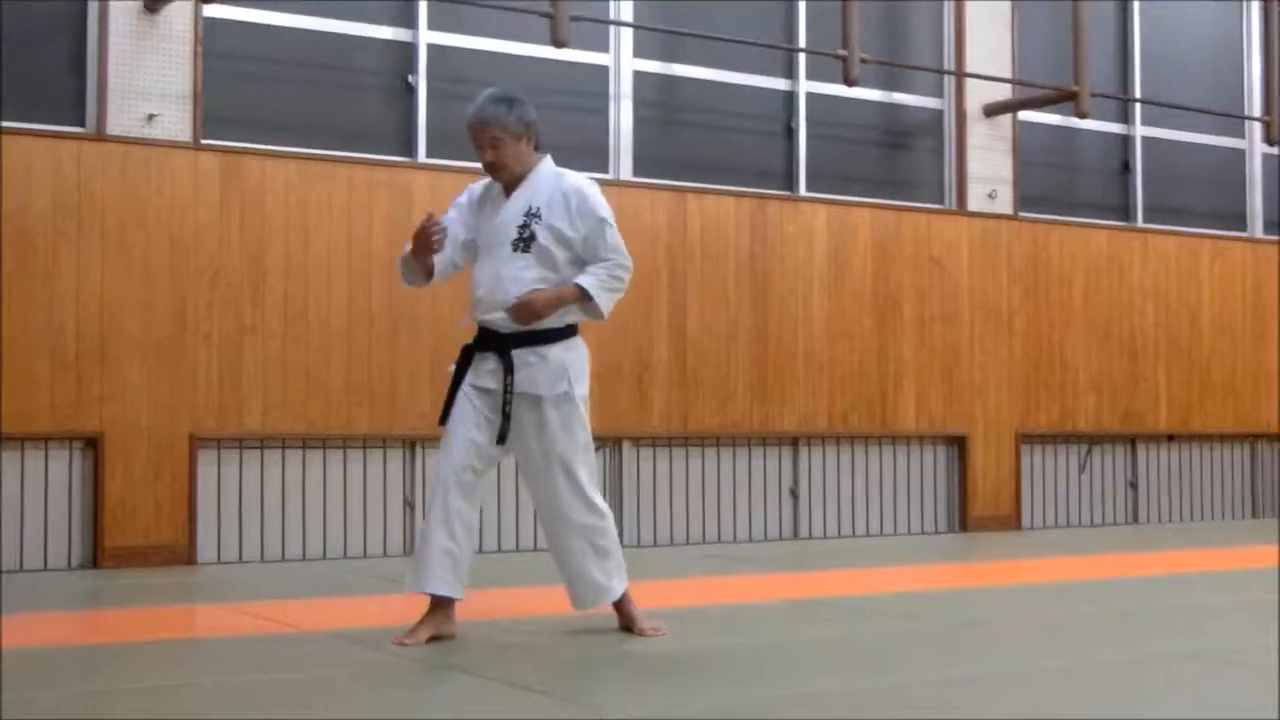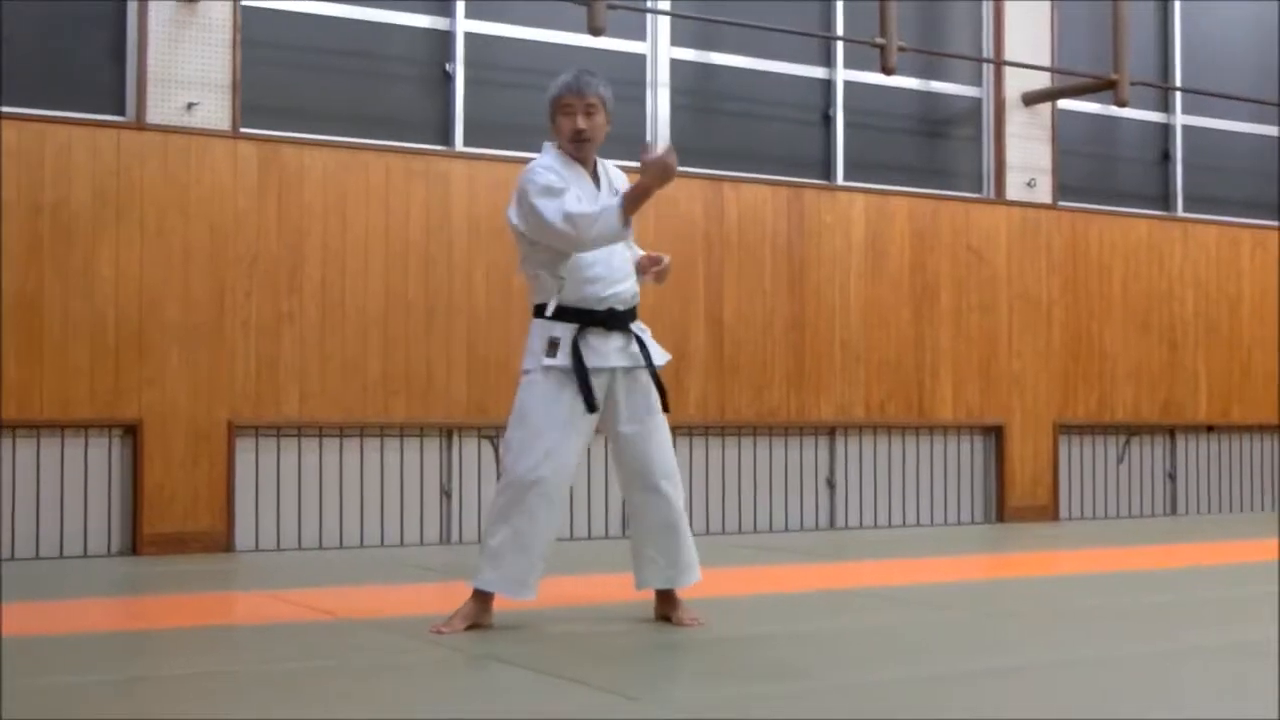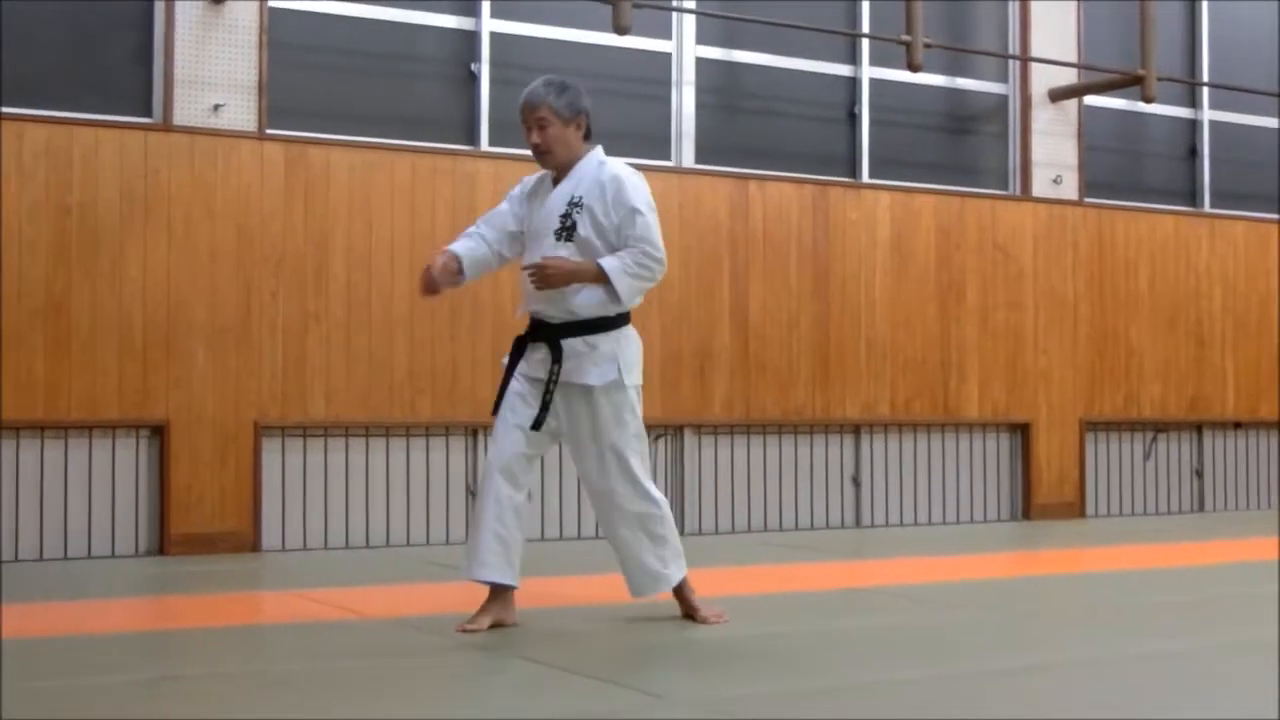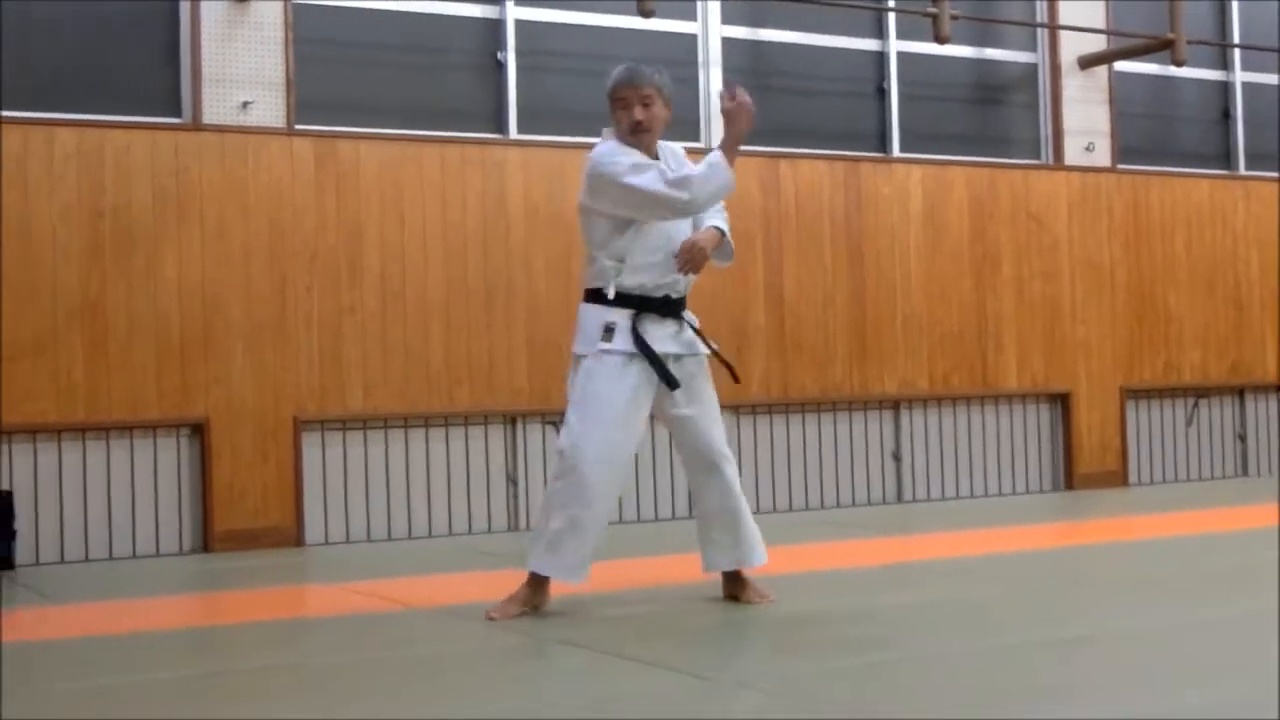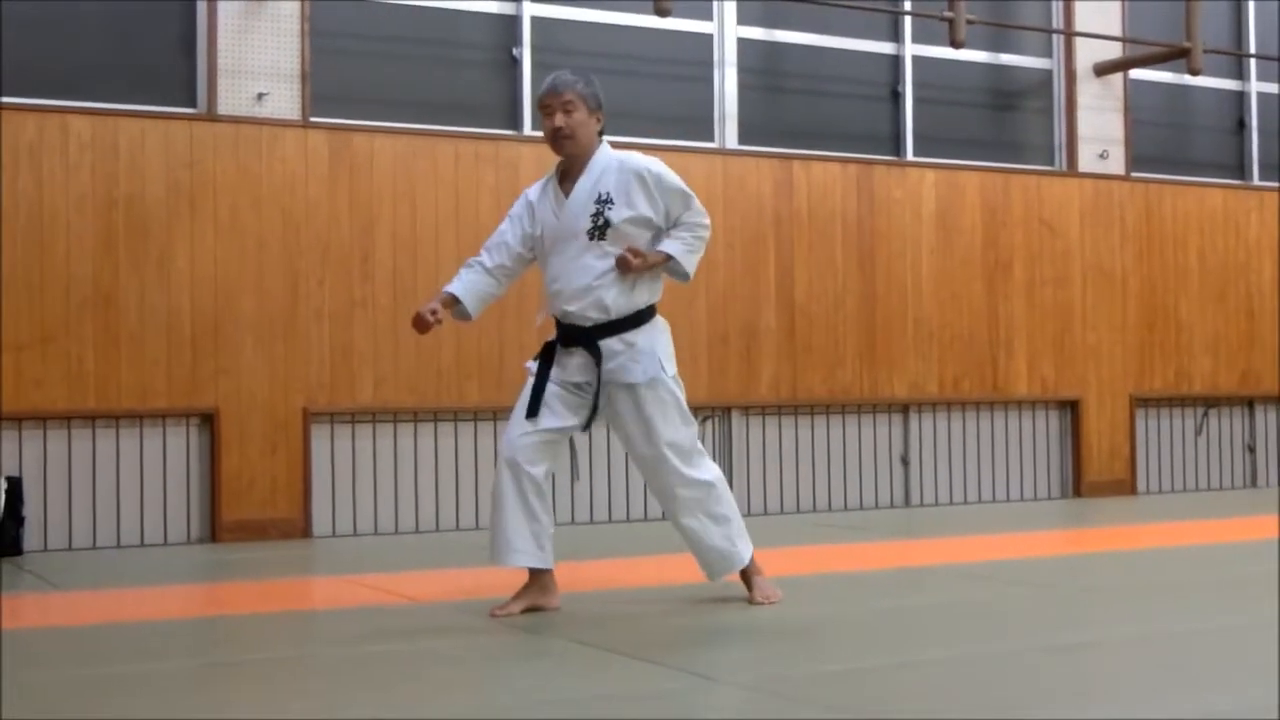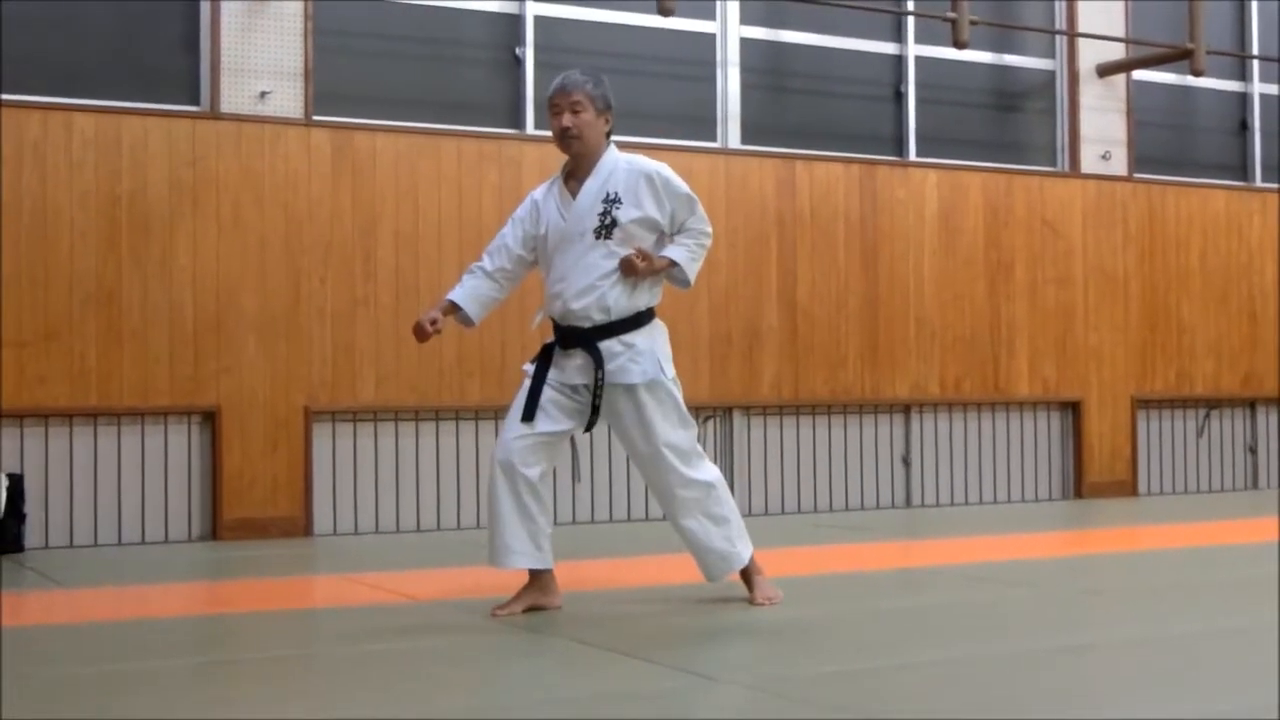
dt=0.7s
person 1, frame 1
left shoulder: (574, 192)
right shoulder: (476, 200)
left elbow: (615, 269)
right elbow: (434, 267)
left wrist: (556, 297)
right wrist: (419, 251)
left hip: (549, 363)
right hip: (487, 361)
left knee: (566, 490)
right knee: (453, 476)
left ankle: (622, 602)
right ankle: (441, 609)
person 1, frame 2
left shoulder: (614, 178)
right shoulder: (541, 176)
right elbow: (582, 231)
left wrist: (647, 264)
right wrist: (648, 188)
left hip: (626, 342)
right hip: (564, 346)
left knee: (655, 472)
right knee: (536, 471)
left ankle: (667, 593)
right ankle: (484, 598)
person 1, frame 3
left shoulder: (617, 181)
right shoulder: (531, 191)
left elbow: (650, 260)
right elbow: (488, 239)
left wrist: (579, 271)
right wrist: (444, 264)
left hip: (599, 353)
right hip: (540, 350)
left knee: (619, 480)
right knee: (505, 465)
left ankle: (681, 591)
right ankle: (500, 596)
person 1, frame 4
left shoulder: (674, 158)
right shoulder: (607, 164)
left elbow: (709, 212)
right elbow: (690, 195)
left wrist: (709, 238)
right wrist: (733, 136)
left hip: (673, 328)
right hip: (615, 330)
left knee: (710, 451)
right knee: (593, 456)
left ankle: (734, 572)
right ankle: (538, 584)
person 1, frame 5
left shoulder: (638, 171)
right shoulder: (536, 199)
left elbow: (695, 222)
right elbow: (494, 263)
left wrist: (659, 259)
right wrist: (443, 303)
left hip: (635, 348)
right hip: (568, 353)
left knee: (680, 463)
right knee: (520, 454)
left ankle: (749, 569)
right ankle: (540, 582)
person 1, frame 6
left shoulder: (646, 176)
right shoulder: (541, 201)
left elbow: (698, 230)
right elbow: (497, 267)
left wrist: (663, 263)
right wrist: (443, 310)
left hip: (633, 349)
right hip: (565, 355)
left knee: (678, 463)
right knee: (515, 455)
left ankle: (749, 568)
right ankle: (540, 582)
